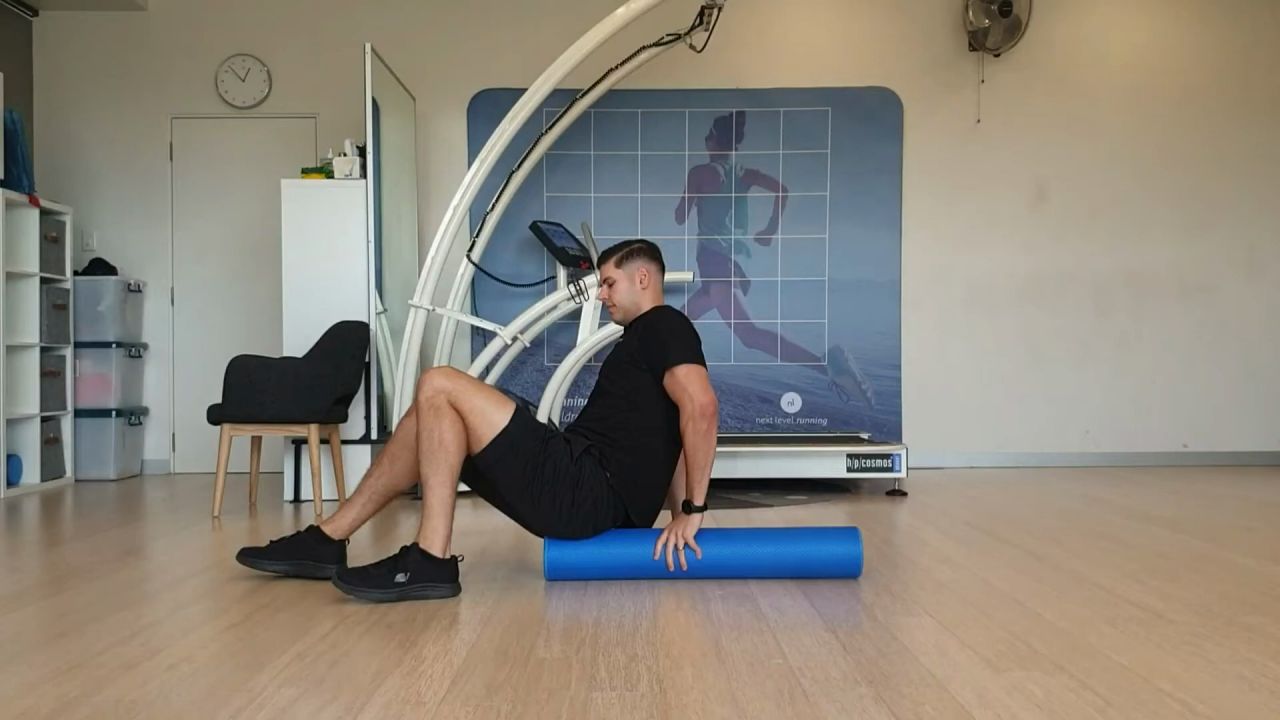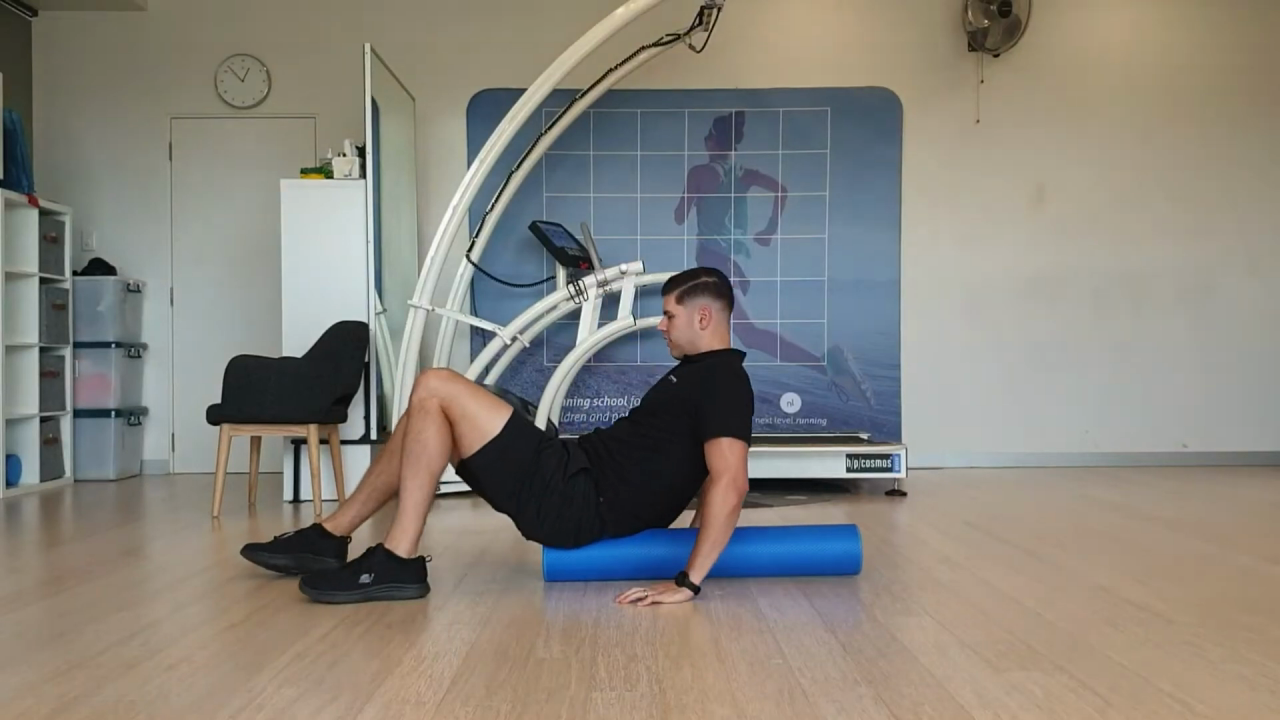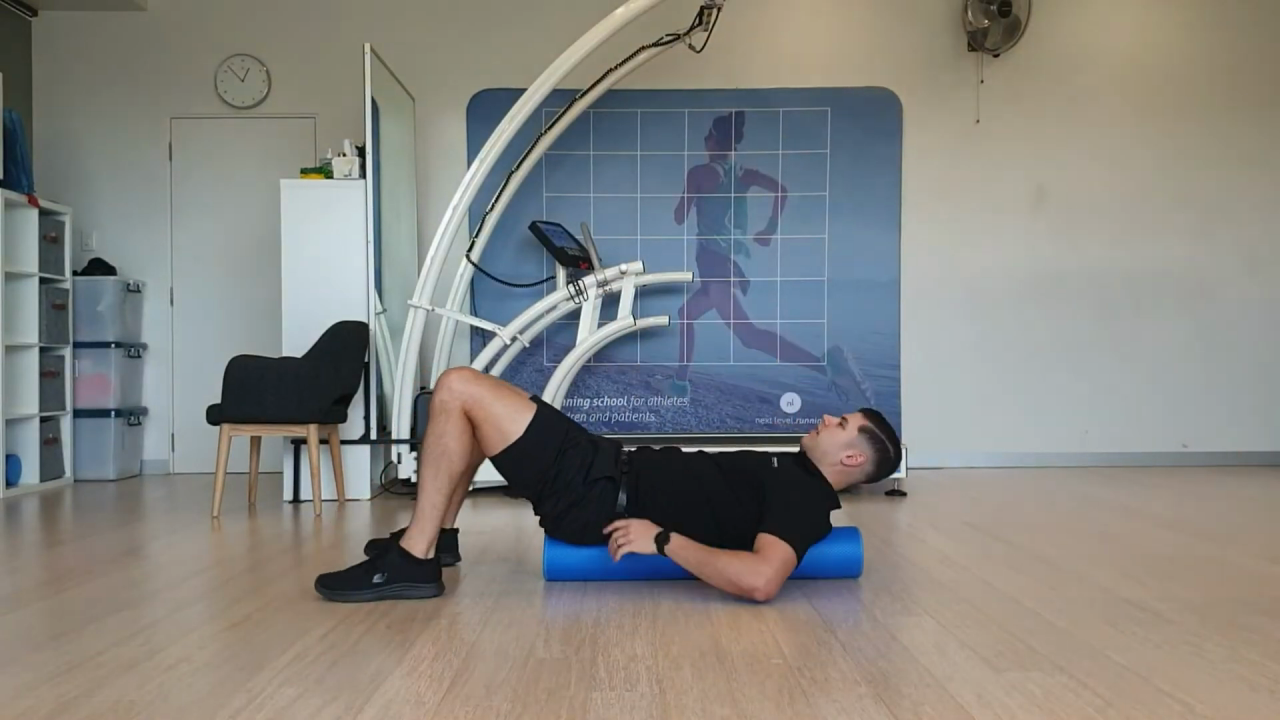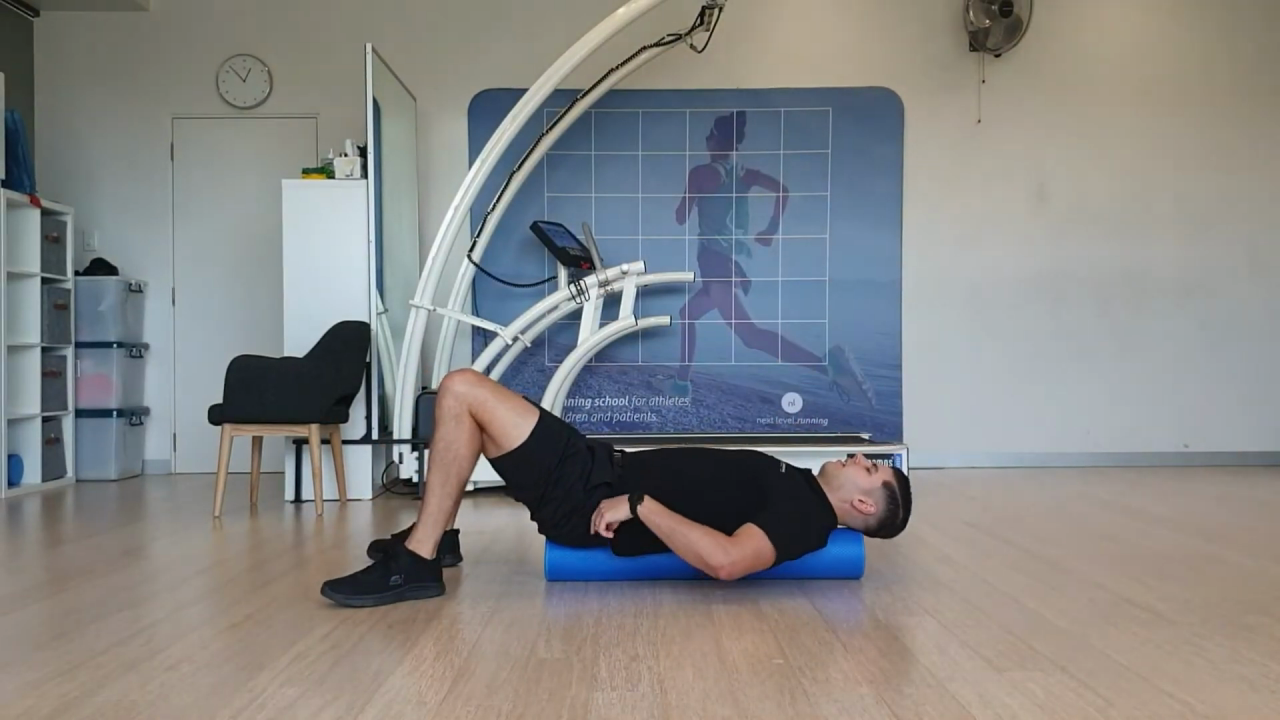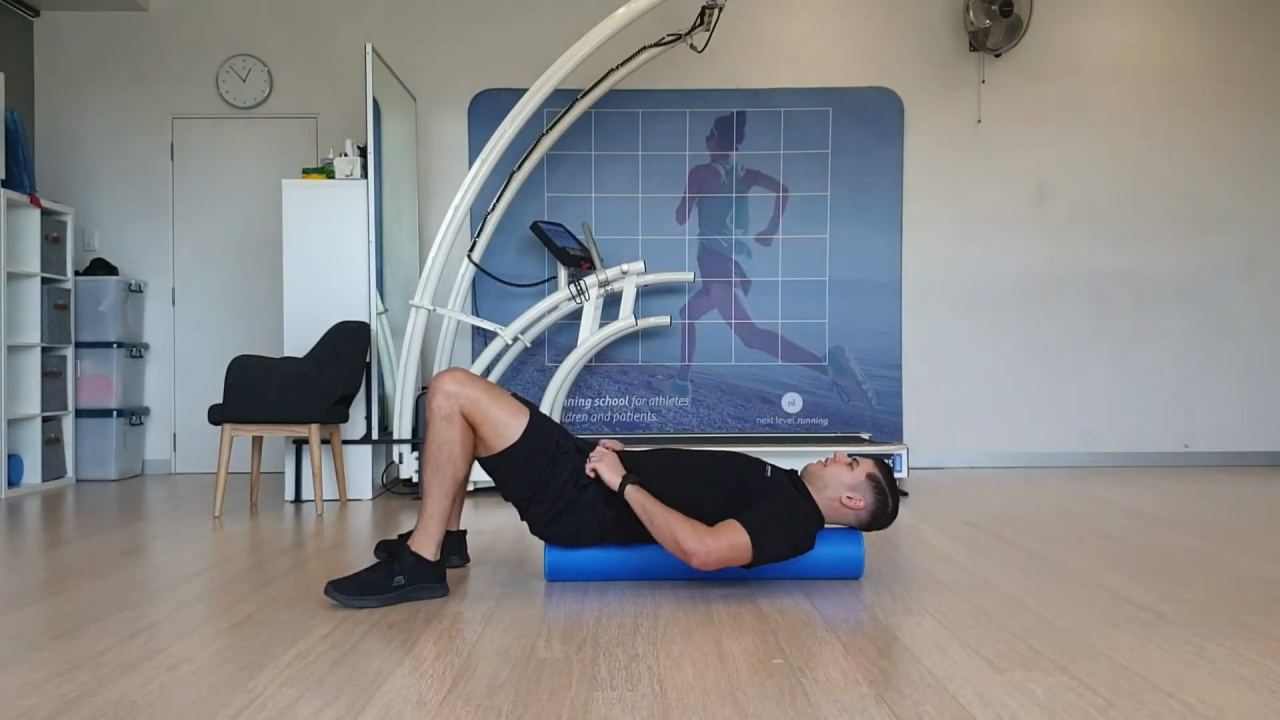
dt=1s
person 1, frame 1
left shoulder: (663, 325)
right shoulder: (650, 337)
left elbow: (701, 407)
right elbow: (664, 437)
left wrist: (693, 510)
right wrist: (677, 515)
left hip: (582, 493)
right hip: (581, 488)
left knee: (439, 388)
right knee: (429, 421)
left ankle: (432, 561)
right ankle: (327, 541)
person 1, frame 2
left shoulder: (720, 380)
right shoulder: (706, 373)
left elbow: (730, 482)
right elbow: (712, 476)
left wrist: (688, 582)
left hip: (573, 502)
right hip: (578, 478)
left knee: (435, 389)
right knee: (427, 414)
left ankle: (400, 561)
right ankle: (329, 537)
person 1, frame 3
left shoulder: (803, 499)
right shoulder: (795, 476)
left elbow: (760, 579)
left wrist: (663, 538)
left hip: (596, 499)
right hip: (614, 469)
left knee: (457, 389)
right knee: (467, 398)
left ankle: (412, 561)
right ankle: (436, 535)
person 1, frame 4
left shoulder: (804, 516)
right shoulder: (795, 489)
left elbow: (725, 559)
left wrist: (638, 504)
left hip: (590, 502)
right hip: (606, 471)
left knee: (462, 391)
right knee: (466, 396)
left ankle: (416, 562)
right ankle: (436, 536)
person 1, frame 5
left shoulder: (793, 521)
right shoulder: (783, 489)
left elbow: (701, 548)
left wrist: (624, 483)
right wrist: (623, 463)
left hip: (582, 504)
right hip: (602, 475)
left knee: (451, 391)
right knee: (459, 395)
left ankle: (419, 563)
right ankle: (445, 538)
person 2, frame 1
left shoulder: (700, 172)
right shoulder: (745, 174)
left elbow: (680, 218)
right elbow: (781, 189)
left wrist: (686, 196)
right wrist: (771, 229)
left hip: (715, 260)
right hip: (735, 261)
left knee: (749, 333)
right knee: (686, 315)
left ankle: (825, 364)
person 2, frame 2
left shoulder: (700, 173)
right shoulder: (745, 174)
left elbow: (680, 218)
right elbow: (781, 190)
left wrist: (686, 196)
right wrist: (770, 229)
left hip: (713, 260)
right hip: (735, 260)
left knee: (748, 333)
left ankle: (826, 364)
person 2, frame 3
left shoulder: (700, 173)
right shoulder: (745, 174)
left elbow: (680, 218)
right elbow: (781, 190)
left wrist: (689, 195)
right wrist: (770, 229)
left hip: (715, 261)
right hip: (735, 261)
left knee: (748, 334)
right knee: (687, 314)
left ankle: (825, 365)
right ankle: (681, 381)
person 2, frame 4
left shoulder: (701, 173)
right shoulder: (746, 174)
left elbow: (681, 218)
right elbow: (782, 190)
left wrist: (690, 196)
right wrist: (771, 230)
left hip: (715, 261)
right hip: (736, 262)
left knee: (750, 334)
right knee: (688, 314)
left ankle: (826, 365)
right ankle: (681, 382)
person 2, frame 5
left shoulder: (701, 173)
right shoulder: (745, 174)
left elbow: (681, 218)
right elbow: (782, 190)
left wrist: (690, 195)
right wrist: (771, 231)
left hip: (715, 261)
right hip: (735, 262)
left knee: (750, 334)
right knee: (688, 314)
left ankle: (826, 365)
right ankle: (681, 382)
